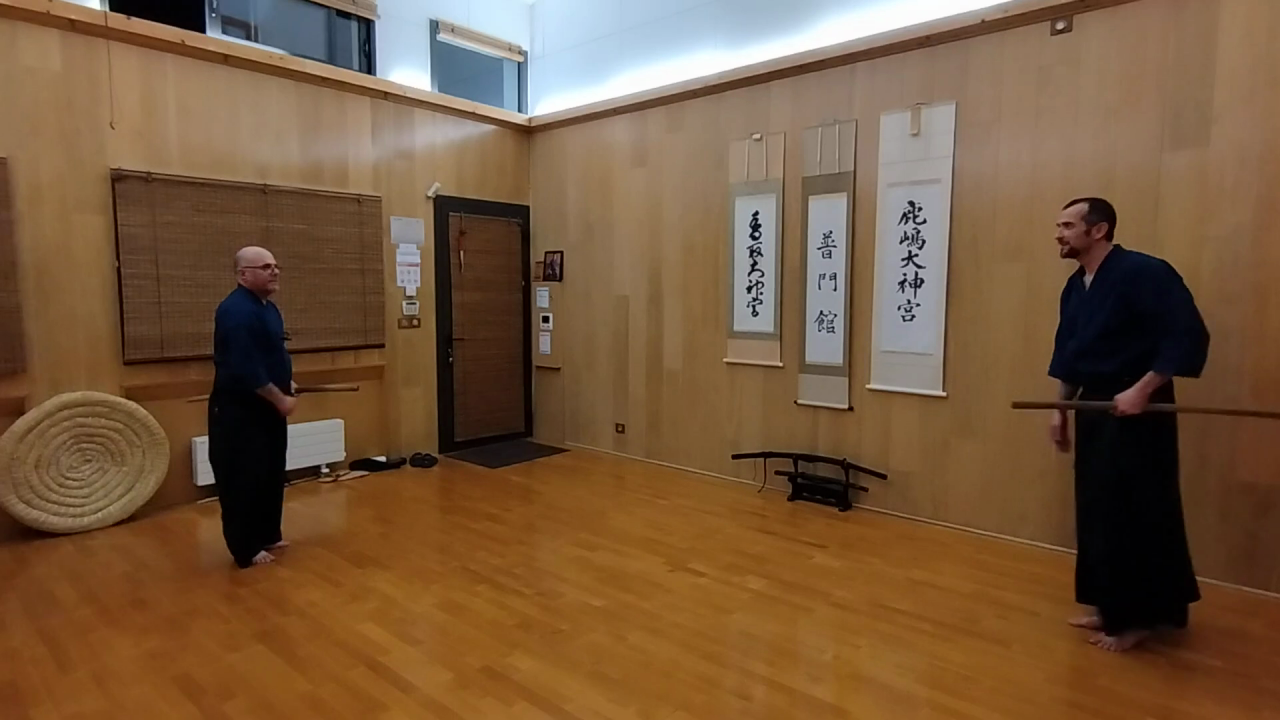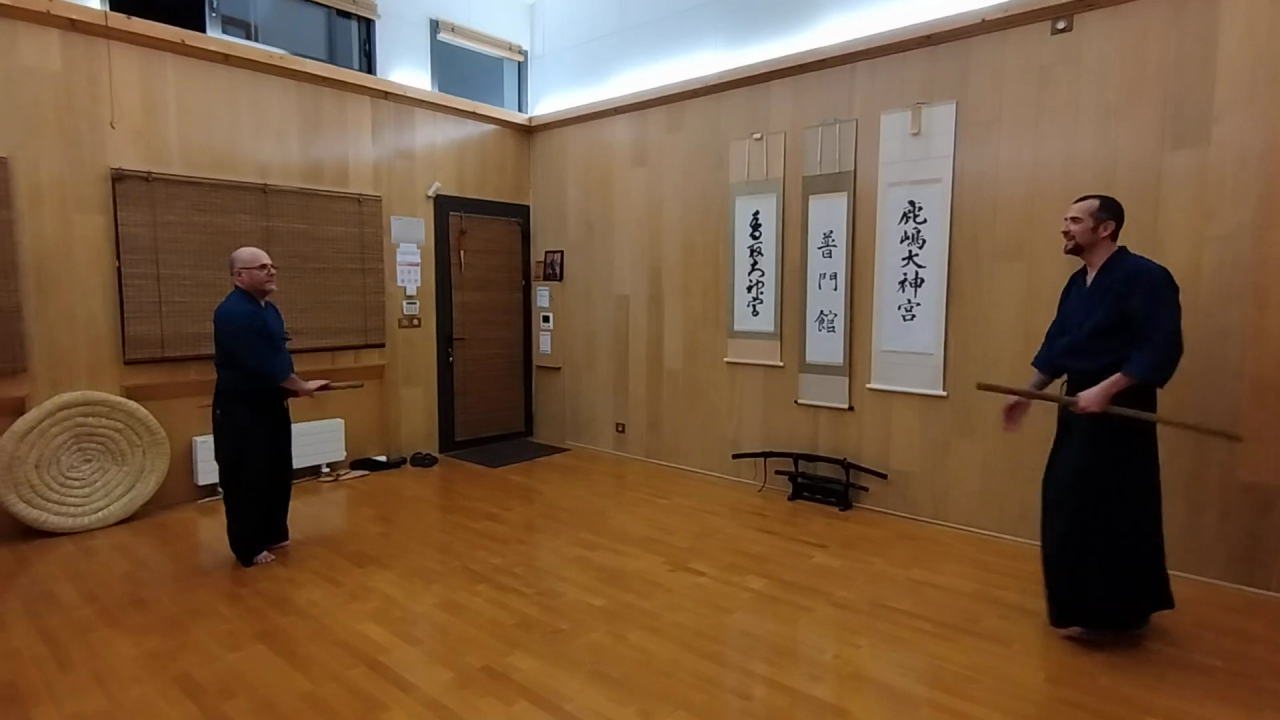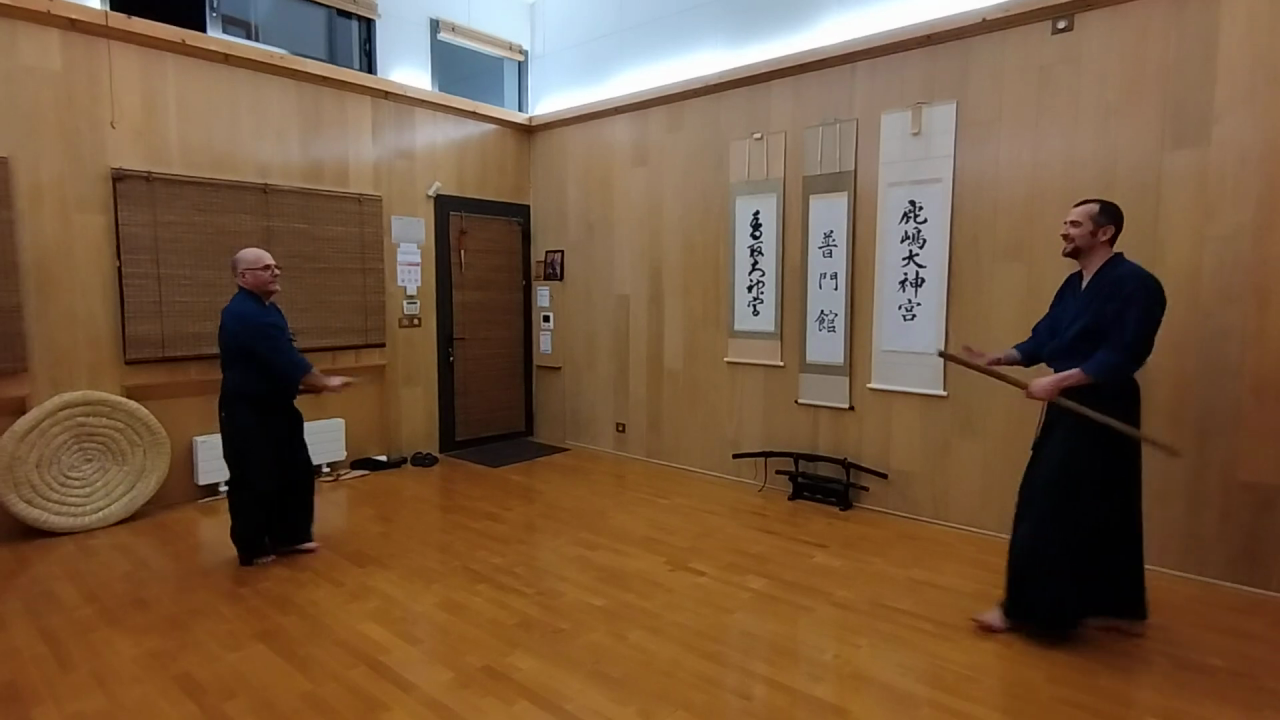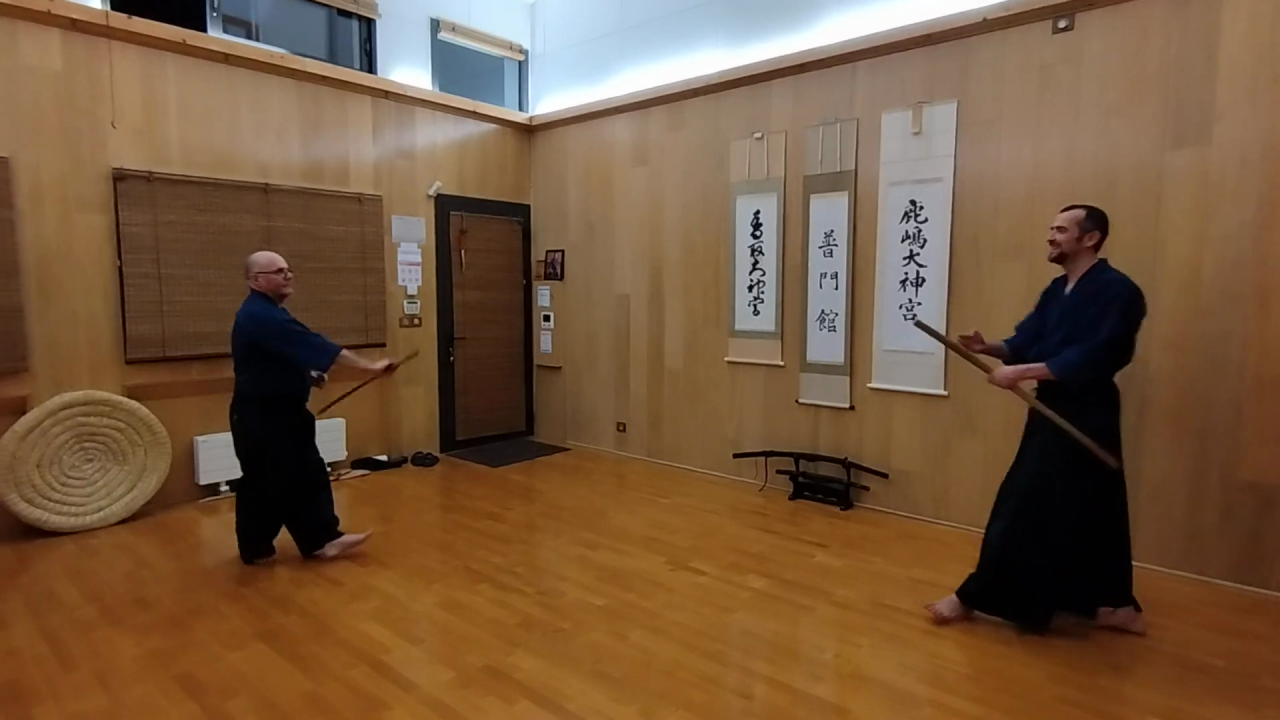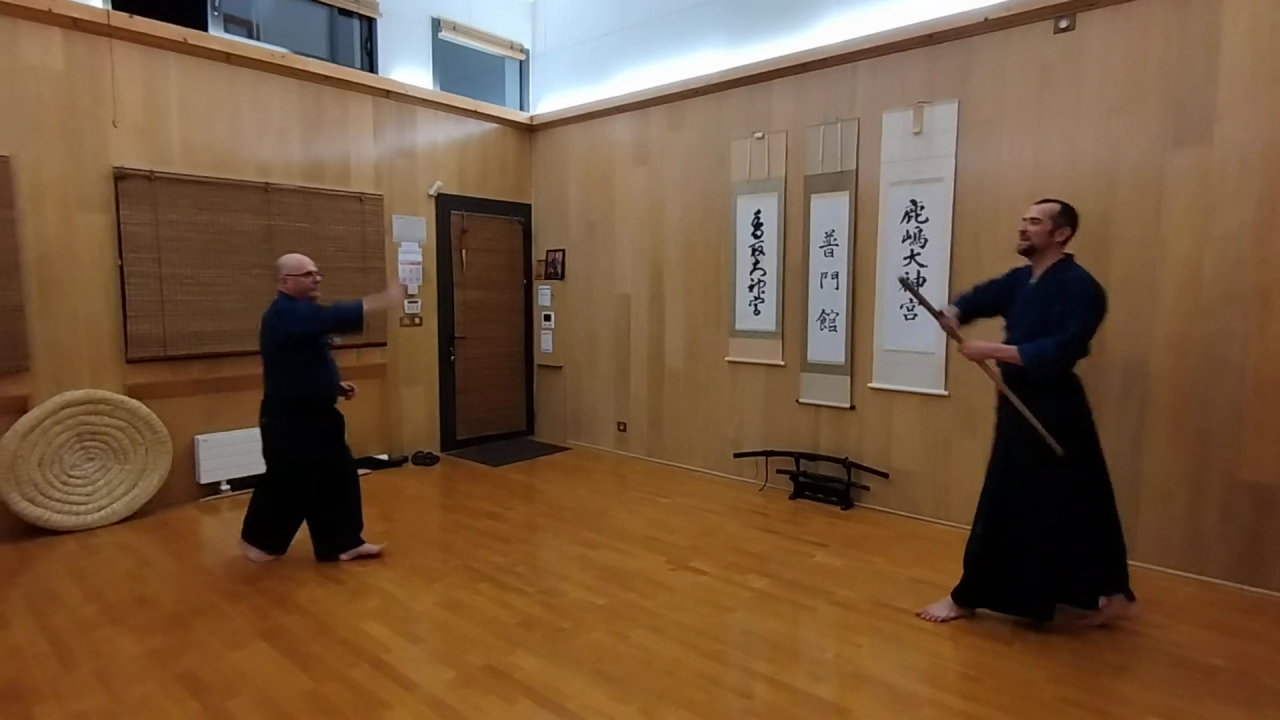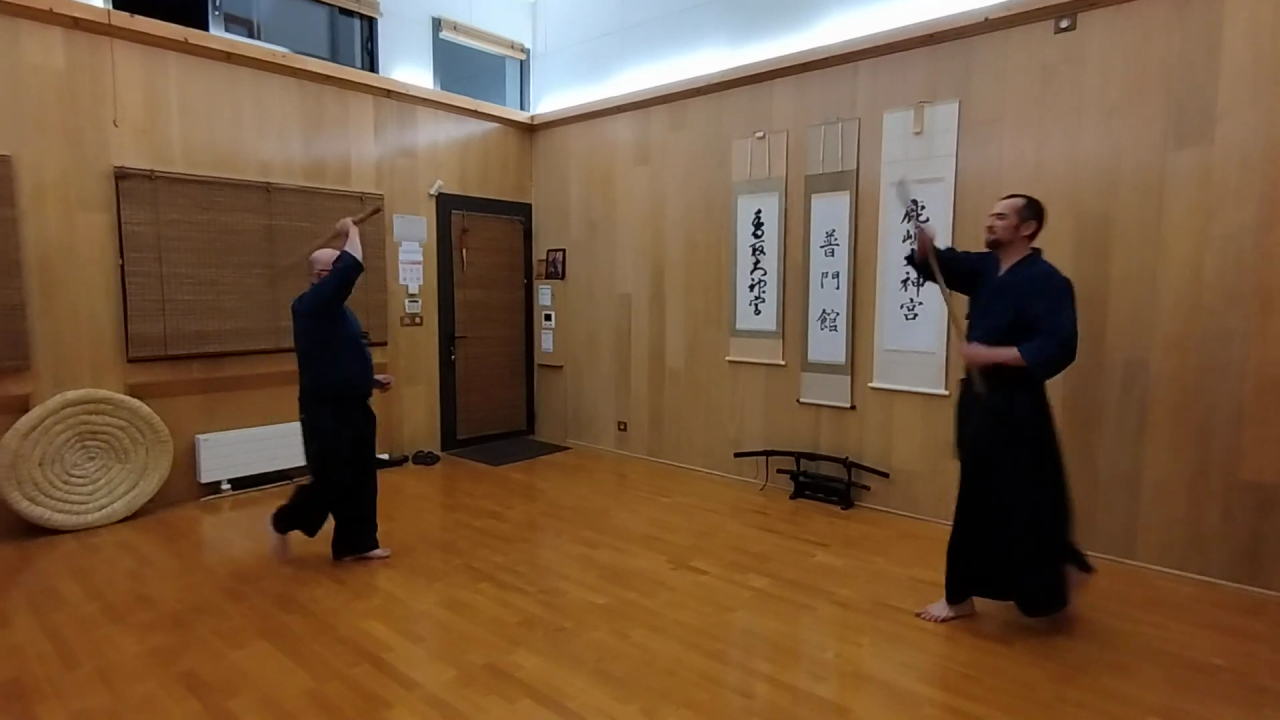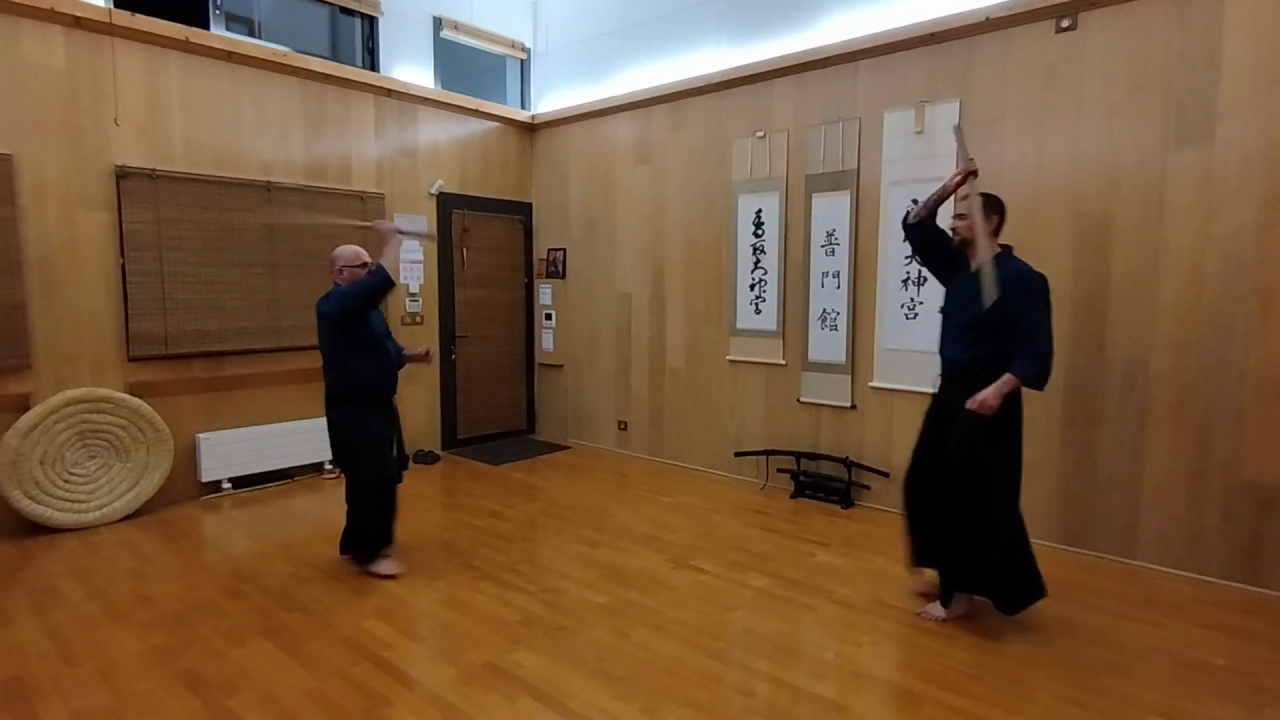
dt=0.2s
person 1, frame 1
left shoulder: (1145, 273)
right shoulder: (1075, 287)
left elbow: (1188, 338)
right elbow: (1068, 355)
left wrist: (1142, 389)
right wrist: (1061, 408)
left hip: (1137, 409)
right hip: (1096, 406)
left knee: (1130, 511)
right knee: (1097, 506)
left ankle: (1132, 618)
right ankle: (1110, 606)
person 1, frame 2
left shoulder: (1144, 277)
right shoulder: (1078, 283)
left elbow: (1161, 349)
right elbow: (1058, 346)
left wrist: (1106, 390)
right wrist: (1028, 393)
left hip: (1117, 409)
right hip: (1079, 404)
left knee: (1098, 510)
right knee: (1070, 502)
left ankle: (1099, 615)
right ankle: (1087, 608)
person 1, frame 3
left shoulder: (1135, 284)
right shoulder: (1073, 285)
left elbow: (1122, 355)
right elbow: (1044, 340)
left wrist: (1057, 381)
right wrist: (997, 359)
left hip: (1102, 411)
right hip: (1068, 406)
left knee: (1056, 507)
right knee: (1099, 512)
left ankle: (1022, 609)
right ankle: (1118, 609)
person 1, frame 4
left shoulder: (1116, 291)
right shoulder: (1057, 290)
left elbow: (1090, 359)
right elbow: (1026, 342)
left wrist: (1021, 373)
right wrist: (988, 347)
left hip: (1084, 415)
right hip: (1054, 409)
left knee: (1029, 507)
right knee: (1087, 513)
left ankle: (974, 597)
right ankle: (1115, 605)
person 1, frame 5
left shoulder: (1079, 287)
right shoulder: (1019, 280)
left elbow: (1059, 351)
right elbow: (978, 301)
left wrist: (992, 350)
right wrist: (954, 315)
left hip: (1051, 408)
right hip: (1021, 403)
left knee: (1006, 502)
right knee: (1070, 504)
left ankle: (968, 597)
right ankle: (1107, 595)
person 1, frame 6
left shoulder: (1047, 282)
right shoulder: (983, 267)
left elbow: (1057, 349)
right elbow: (935, 264)
left wrist: (992, 354)
right wrist: (924, 249)
left hip: (1012, 403)
right hip: (980, 395)
left knee: (987, 499)
right knee: (987, 497)
left ankle: (960, 596)
right ankle: (1058, 573)
person 1, frame 7
left shoulder: (1021, 279)
right shoulder: (956, 265)
left elbow: (1036, 351)
right elbow: (916, 229)
left wrist: (1000, 389)
right wrist: (945, 191)
left hip: (986, 403)
right hip: (950, 395)
left knee: (977, 499)
right knee: (924, 484)
left ankle: (960, 591)
right ankle: (953, 582)
person 2, frame 1
left shoulder: (266, 307)
right shoulder: (237, 311)
right elbow: (244, 369)
left wrist: (283, 385)
right wrist: (280, 399)
left hip: (265, 406)
right hip: (238, 410)
left knee: (271, 474)
right knee: (243, 479)
left ankle: (266, 535)
right ankle: (246, 548)
person 2, frame 2
left shoulder: (267, 309)
right shoulder: (235, 313)
right elbow: (262, 363)
left wrist: (295, 385)
right wrist: (302, 386)
left hip: (269, 407)
right hip: (241, 411)
left knee: (278, 475)
right knee: (247, 481)
left ankle: (270, 535)
right ankle: (248, 548)
person 2, frame 3
left shoulder: (267, 309)
right shoulder: (243, 314)
right elbow: (282, 359)
left wrist: (302, 381)
right wrist: (325, 383)
left hip: (276, 408)
right hip: (247, 413)
left knee: (298, 471)
right knee: (253, 482)
left ankle: (289, 537)
right ankle: (252, 549)
person 2, frame 4
left shoulder: (270, 312)
right shoulder: (260, 317)
right elbow: (313, 346)
left wrist: (306, 376)
right wrist: (370, 366)
left hip: (285, 411)
right hip: (260, 416)
left knee: (309, 474)
right knee: (264, 483)
left ankle: (323, 538)
right ankle: (253, 548)
person 2, frame 5
left shoulder: (297, 314)
right shoulder: (287, 314)
right elbow: (340, 317)
left wrist: (333, 385)
right wrist: (385, 299)
left hip: (315, 413)
right hip: (289, 418)
left knee: (339, 475)
right knee: (285, 484)
left ankle: (344, 542)
right ankle: (257, 540)
person 2, frame 6
left shoulder: (335, 309)
right shoulder: (312, 305)
right elbow: (349, 268)
left wrist: (372, 379)
right wrist: (352, 232)
left hip: (352, 407)
right hip: (327, 411)
left knee: (361, 477)
right knee: (334, 480)
left ankle: (358, 543)
right ankle: (284, 523)
person 2, frame 7
left shoulder: (365, 308)
right shoulder: (336, 304)
left elbow: (383, 350)
right elbow: (380, 283)
left wrist: (410, 356)
right wrist: (390, 241)
left hip: (376, 404)
right hip: (353, 409)
left knee: (377, 478)
right knee: (377, 479)
left ankle: (360, 545)
right ankle: (369, 552)
